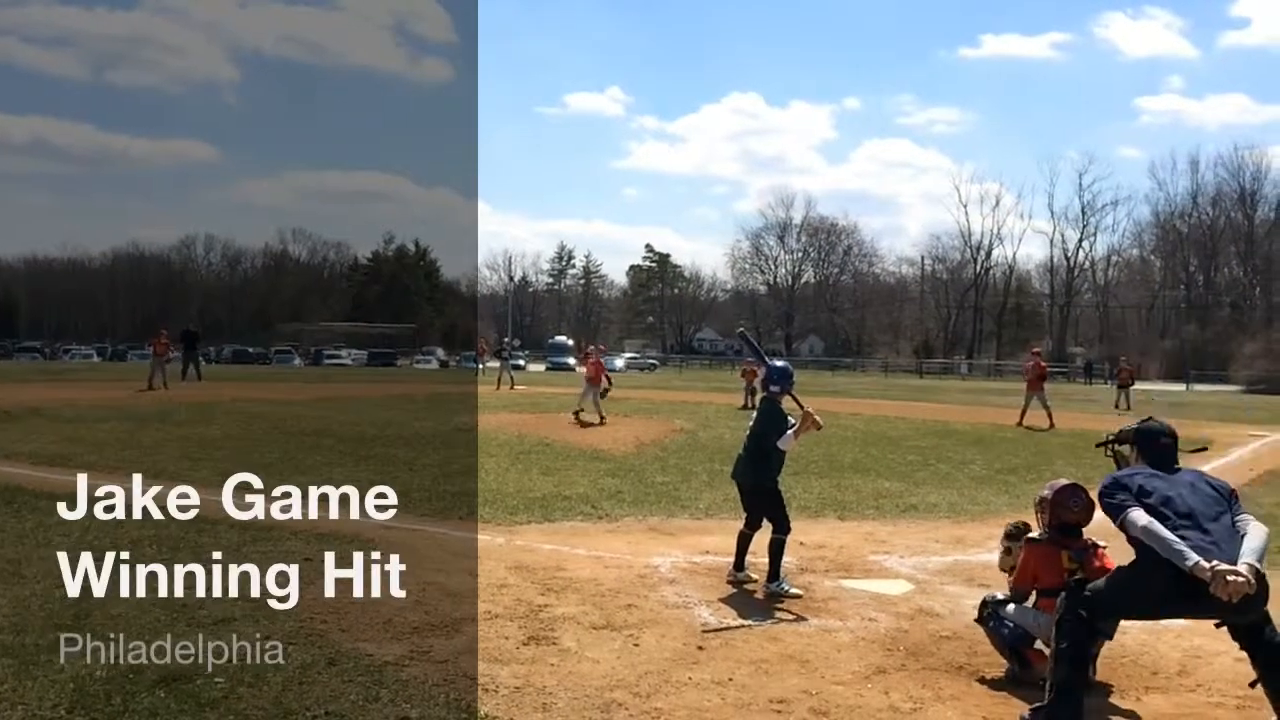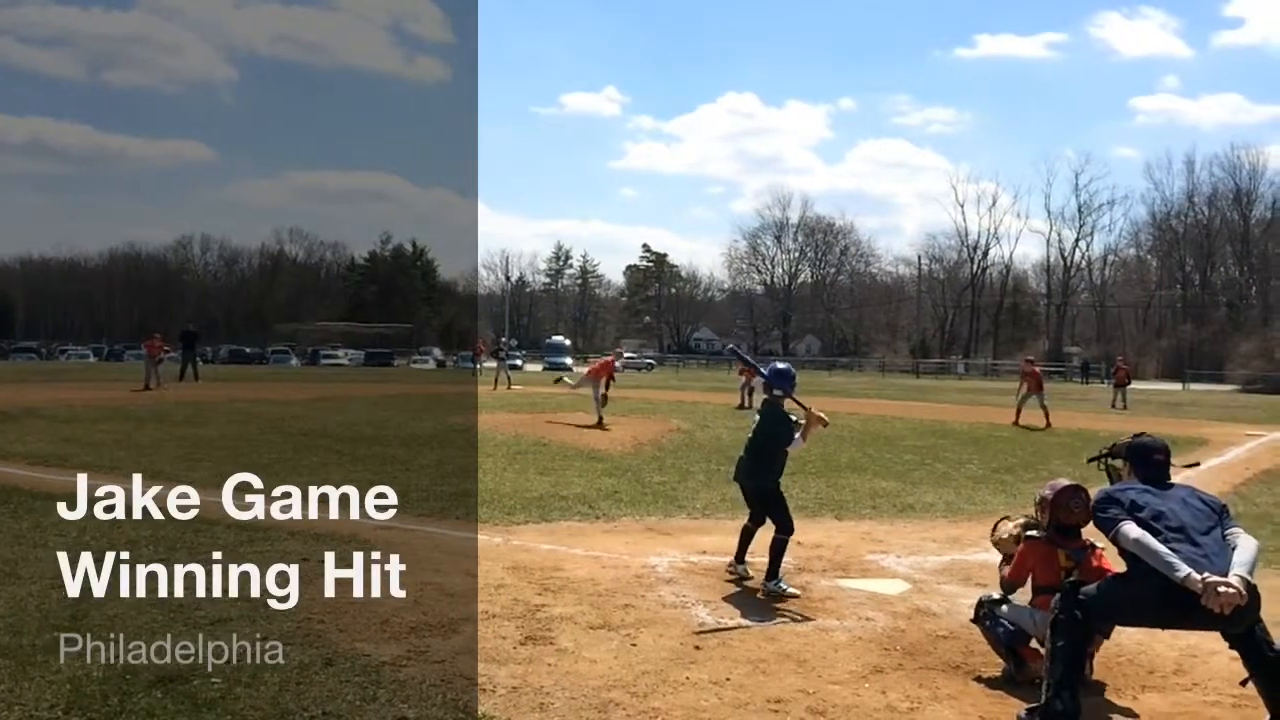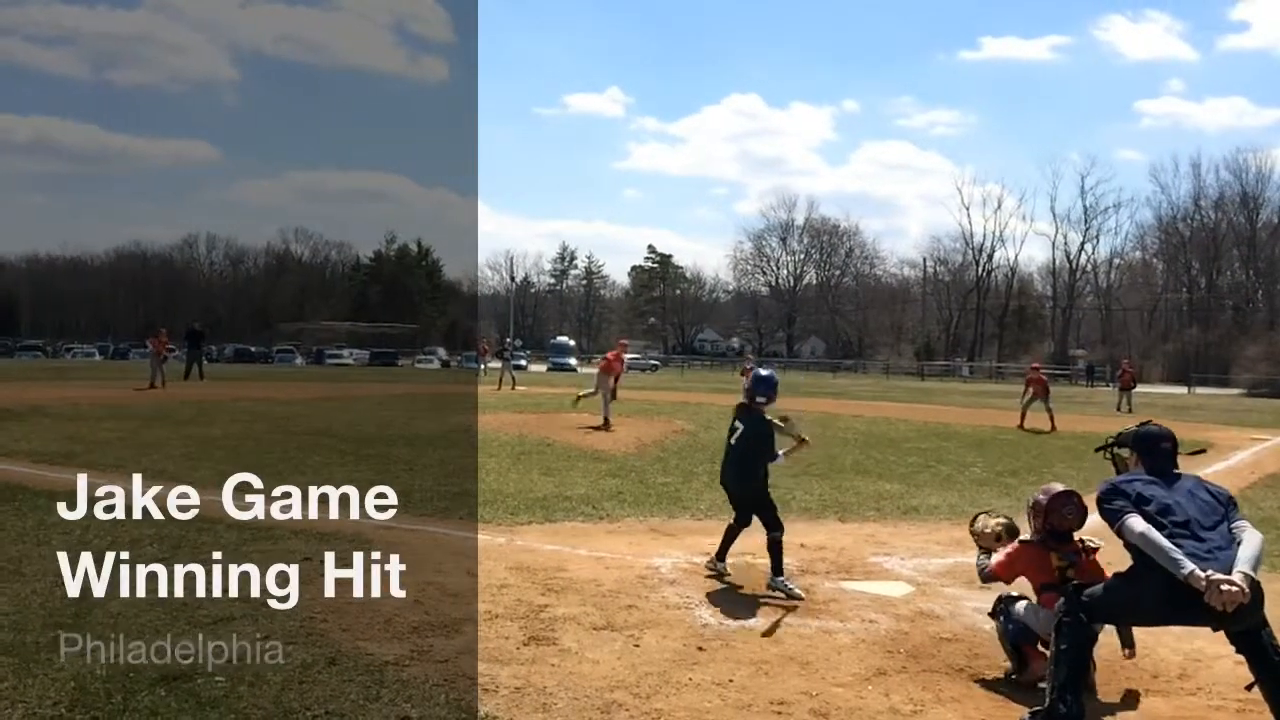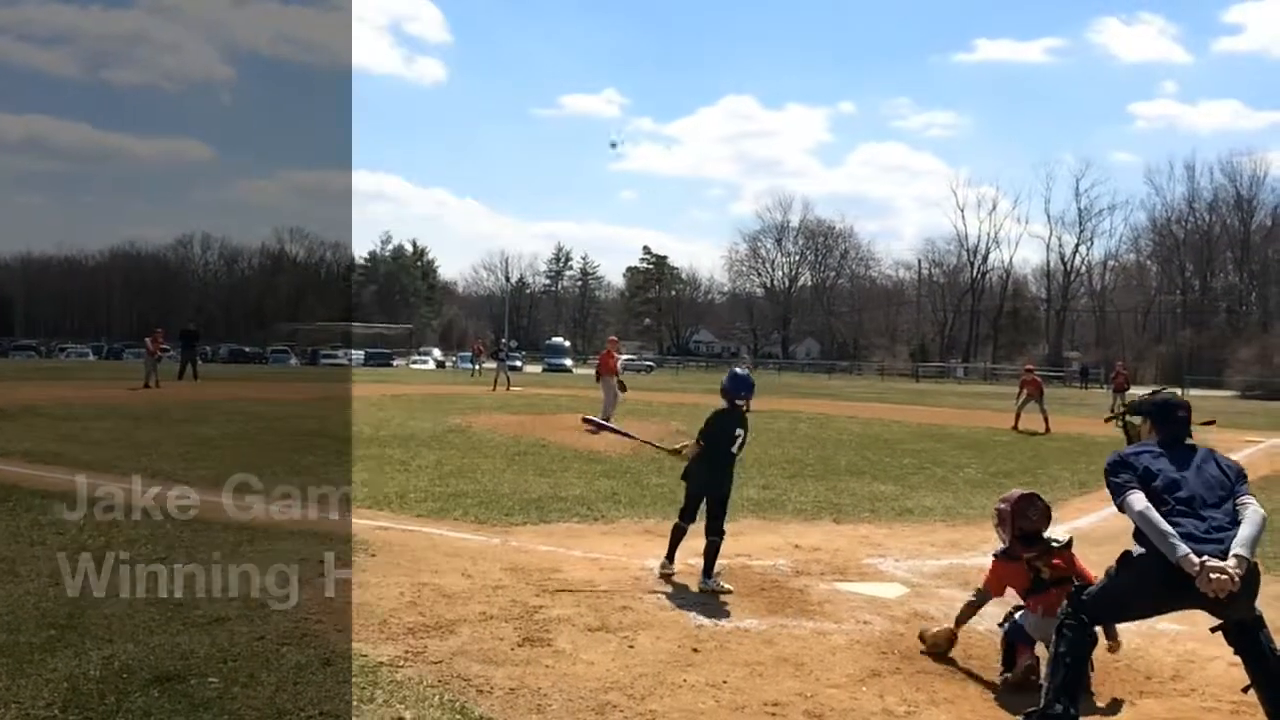
dt=0.4s
person 1, frame 1
left shoulder: (1119, 482)
right shoulder: (1213, 483)
left elbow: (1143, 525)
right elbow: (1255, 528)
left wrist: (1201, 569)
right wrist: (1246, 570)
left hip: (1181, 583)
right hip: (1241, 583)
left knee: (1078, 603)
right knee: (1250, 613)
person 1, frame 2
left shoulder: (1111, 496)
right shoulder: (1204, 498)
left elbow: (1135, 538)
right elbow: (1246, 541)
left wrist: (1193, 581)
right wrist: (1238, 581)
left hip: (1169, 594)
right hip: (1233, 596)
left knee: (1071, 605)
person 1, frame 3
left shoulder: (1117, 488)
right shoulder: (1213, 490)
left elbow: (1141, 532)
right elbow: (1251, 536)
left wrist: (1196, 578)
right wrist: (1241, 579)
left hip: (1172, 589)
right hip: (1237, 593)
left knee: (1075, 608)
right knee: (1248, 617)
person 1, frame 4
left shoulder: (1127, 459)
right shoulder: (1224, 463)
left elbow: (1141, 511)
right elbow: (1254, 513)
left wrist: (1189, 564)
right wrist: (1235, 566)
left hip: (1170, 569)
right hip: (1234, 572)
left knee: (1079, 612)
right knee: (1247, 626)
person 2, frame 1
left shoulder: (767, 406)
right shoulder: (773, 411)
left elbow: (788, 428)
right elbow: (784, 443)
left wrist: (807, 424)
right wrist: (802, 424)
left hip: (746, 473)
right hip: (760, 477)
left knee: (753, 520)
right knee: (781, 525)
left ankle: (737, 570)
right ankle: (773, 582)
person 2, frame 2
left shoulder: (768, 408)
right shoulder: (777, 415)
left elbow: (790, 426)
right elbow: (793, 446)
left wrist: (811, 421)
right wrist: (809, 424)
left hip: (746, 474)
right hip: (762, 479)
left knee: (756, 517)
right knee: (784, 526)
left ankle: (738, 562)
right ankle: (771, 580)
person 2, frame 3
left shoulder: (741, 409)
right shoulder: (765, 427)
right elbow: (773, 459)
left wrist: (776, 426)
right wrist: (795, 448)
left hip: (730, 477)
right hip: (751, 481)
left knee: (742, 519)
right knee: (774, 526)
left ankle: (717, 560)
right ankle: (778, 578)
person 2, frame 4
left shoulder: (719, 417)
right shoulder: (742, 420)
left elbow: (699, 446)
left wrist: (683, 451)
right wrist: (688, 447)
left hip: (698, 475)
right hip: (722, 481)
left knee: (686, 517)
right knee: (715, 528)
left ankle: (668, 562)
right ankle: (708, 578)
person 3, frame 1
left shoulder: (1036, 546)
right shoulder: (1095, 550)
left elbow: (1019, 596)
left wrist: (1011, 566)
left hip: (1050, 628)
left knee: (991, 606)
left ankle: (1031, 664)
person 3, frame 2
left shoulder: (1033, 545)
right shoulder: (1093, 552)
left elbow: (1007, 587)
left wrist: (1007, 555)
right wrist: (1100, 634)
left hip: (1046, 625)
left knee: (987, 607)
left ankle: (1027, 663)
person 3, frame 3
left shoulder: (1027, 549)
right shoulder: (1086, 553)
left elbow: (986, 574)
left wrist: (985, 550)
right wrist: (1128, 642)
left hip: (1051, 623)
left knee: (1006, 606)
left ankle: (1030, 664)
person 3, frame 4
left shoulder: (1005, 560)
right shoulder: (1060, 550)
left elbow: (979, 600)
left wrist: (955, 626)
right wrist: (1111, 632)
left hip: (1041, 625)
left knee: (1014, 624)
left ankle: (1021, 661)
